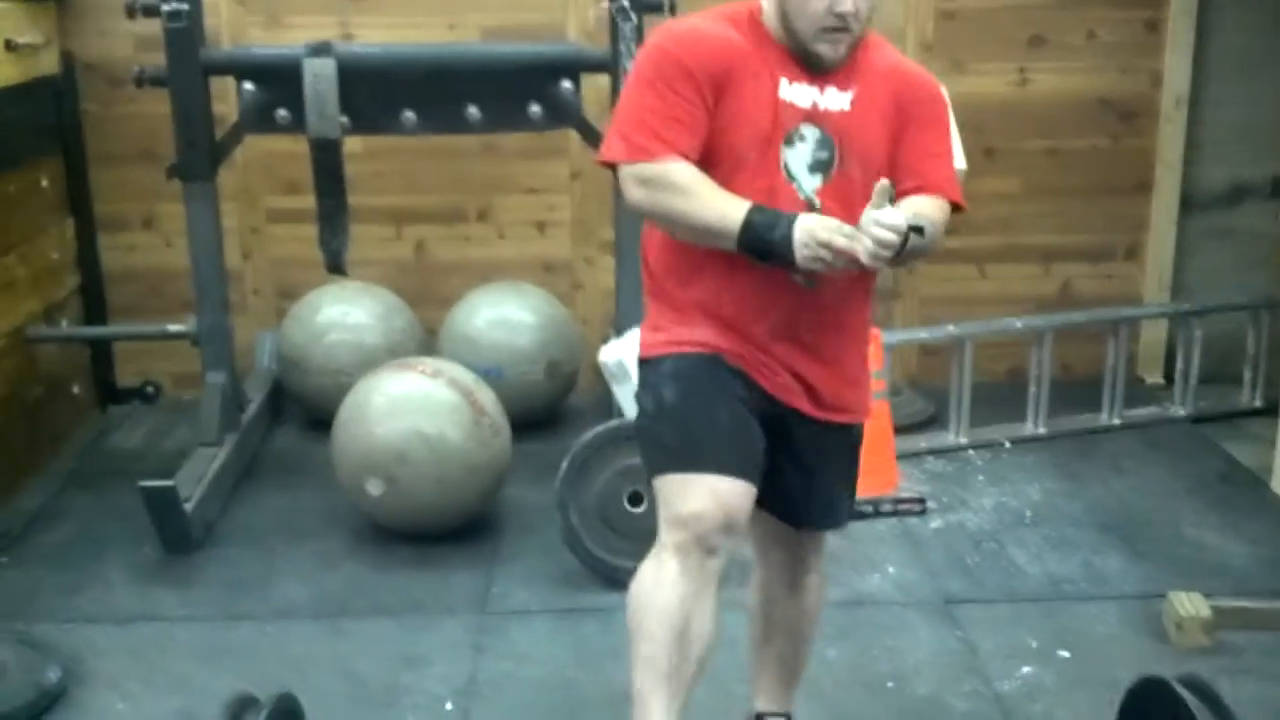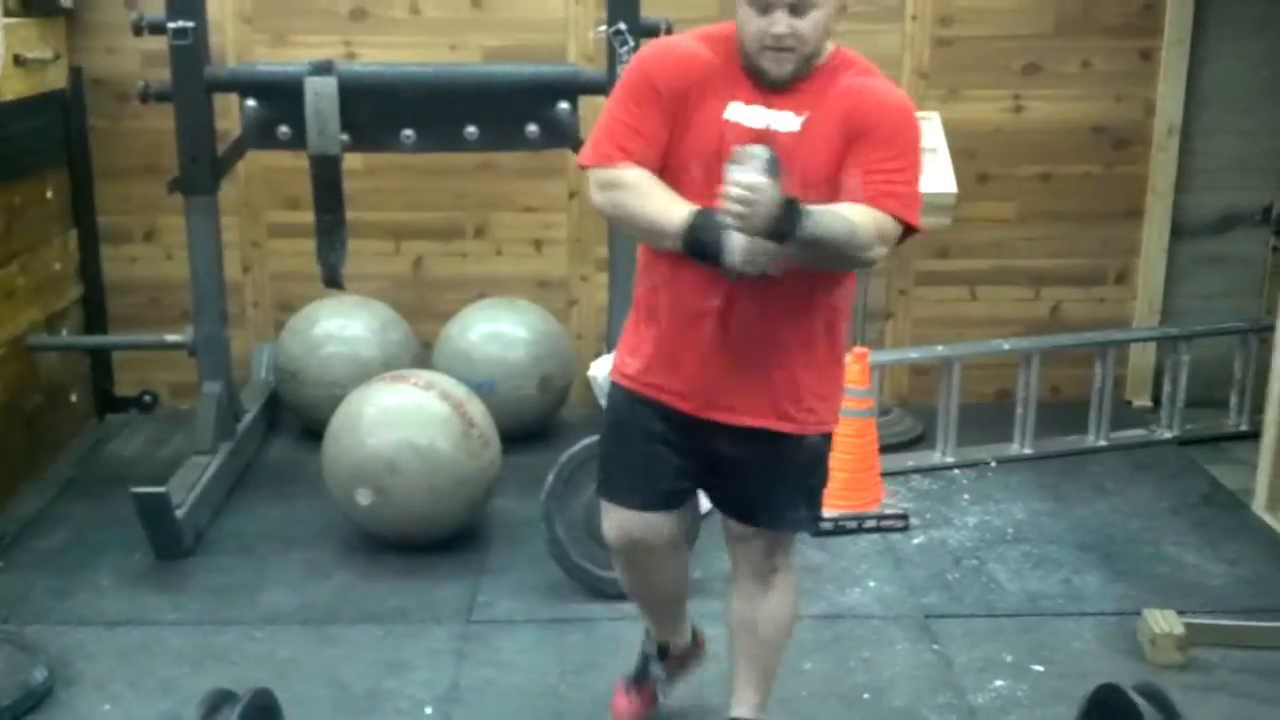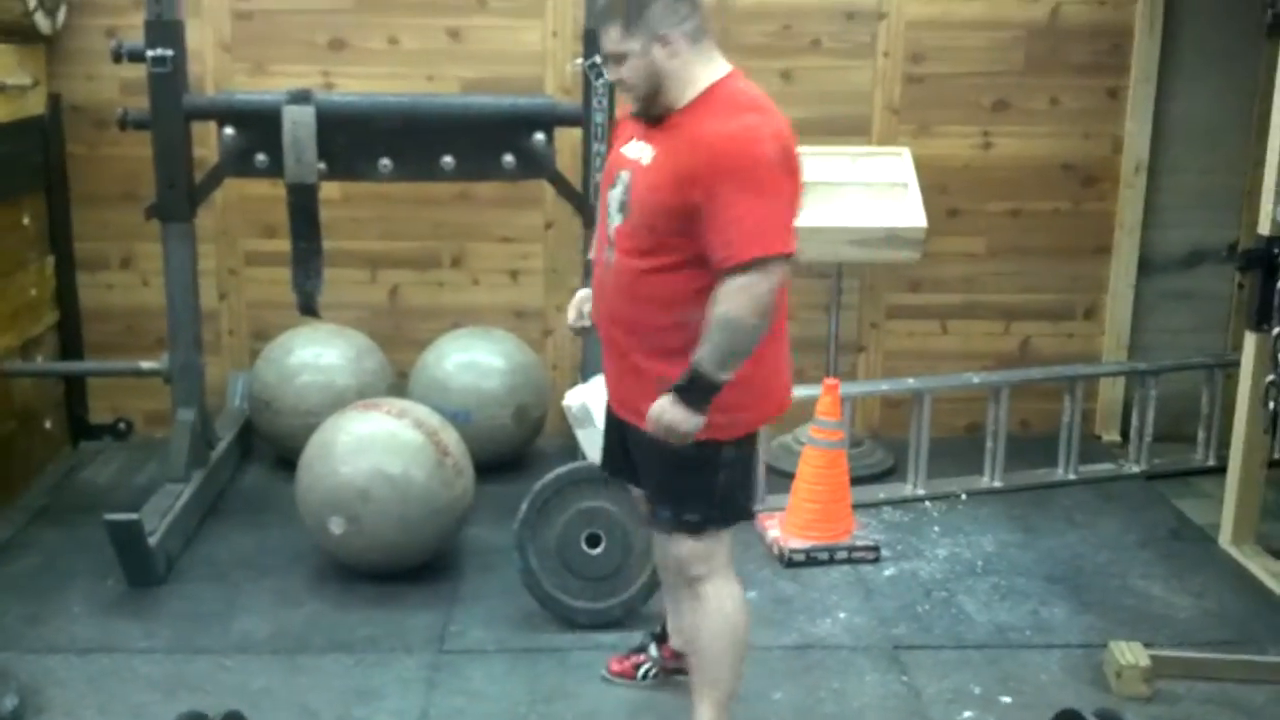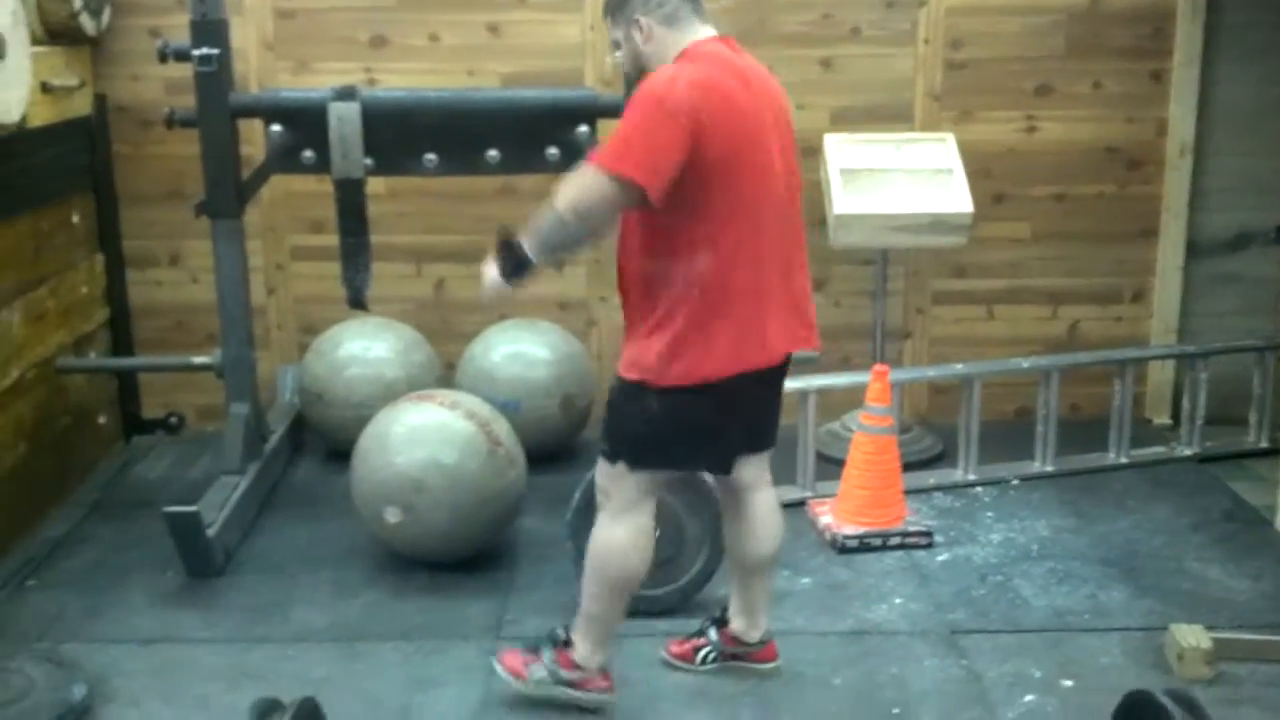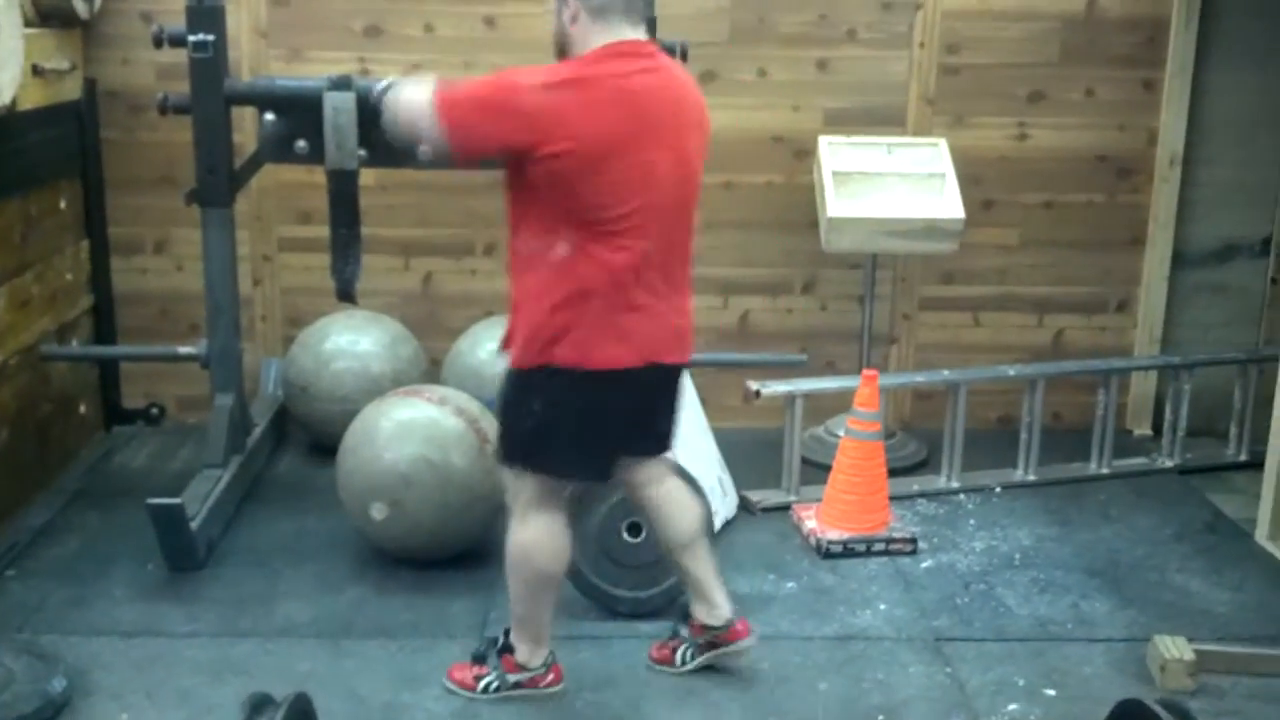
dt=0.4s
person 1, frame 1
left shoulder: (908, 88)
left elbow: (933, 213)
right elbow: (647, 179)
left wrist: (900, 233)
right wrist: (779, 235)
left hip: (824, 373)
right hip: (703, 343)
left knee: (794, 552)
right knee: (699, 525)
person 1, frame 2
left shoulder: (877, 107)
right shoulder: (669, 68)
left elbow: (873, 234)
right elbow: (611, 179)
left wrist: (783, 220)
right wrist: (711, 231)
left hip: (786, 389)
right hip: (662, 368)
left knee: (765, 555)
right knee: (631, 529)
right ankle: (672, 641)
person 1, frame 3
left shoulder: (736, 140)
right shoulder: (648, 114)
left elbow: (756, 278)
left wrist: (698, 388)
right wrist: (598, 286)
left hip: (699, 395)
right hip: (647, 378)
left knee: (691, 556)
right knee: (673, 523)
right ankle: (682, 643)
person 1, frame 4
left shoulder: (677, 92)
right shoulder: (749, 78)
left elbow: (596, 194)
left wrist: (517, 256)
left hip: (695, 342)
right hip: (764, 327)
left knee: (623, 490)
right knee: (747, 475)
left ankle: (581, 660)
right ankle: (747, 630)
person 1, frame 5
left shoulder: (545, 98)
right shoulder: (683, 94)
left elbow: (418, 114)
left wrist: (397, 97)
left hip: (574, 339)
right hip: (657, 331)
left knee: (536, 496)
right knee: (645, 468)
left ankle: (528, 659)
right ankle: (715, 616)
